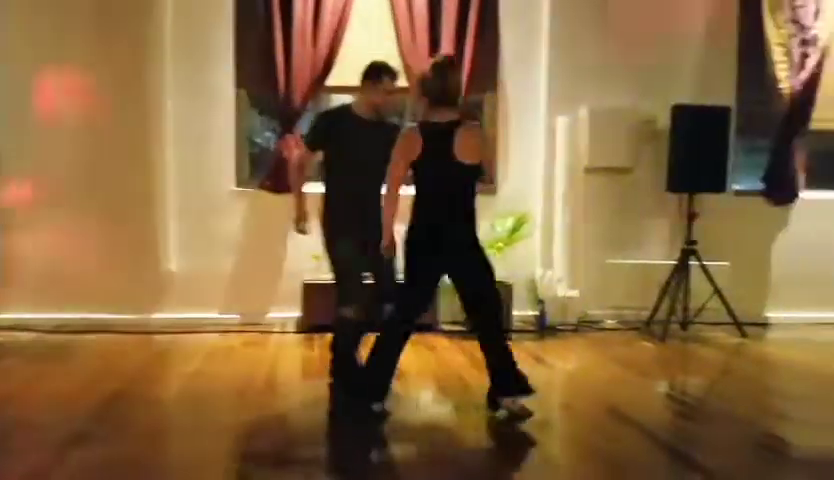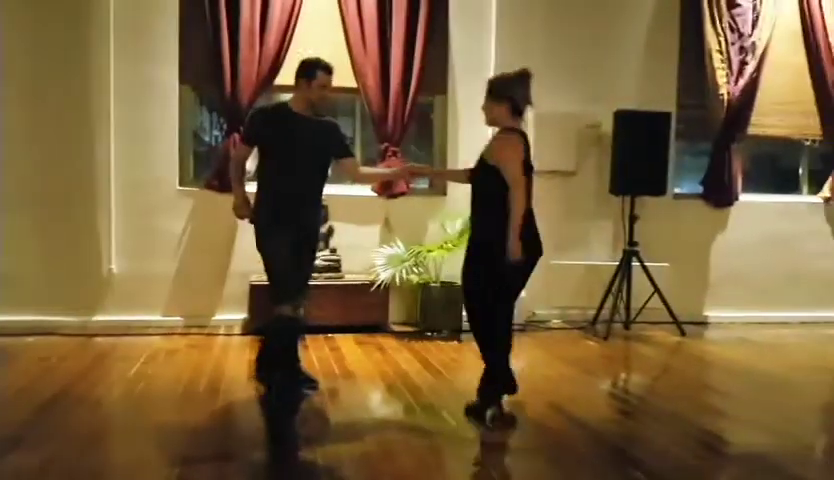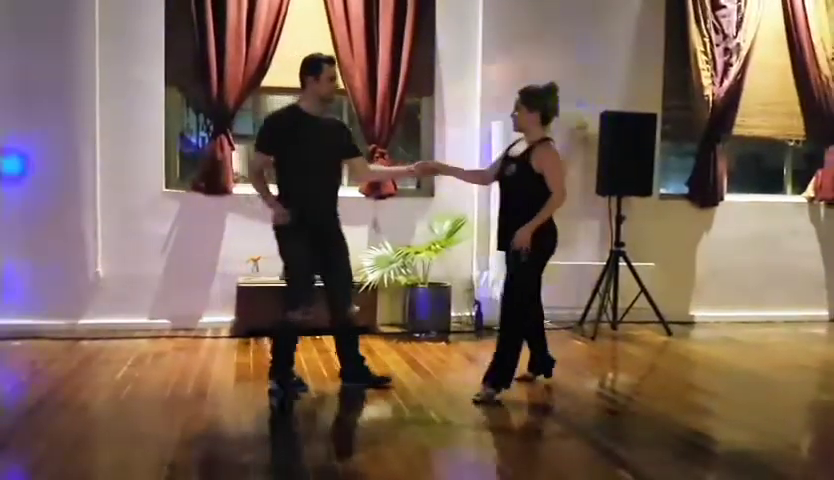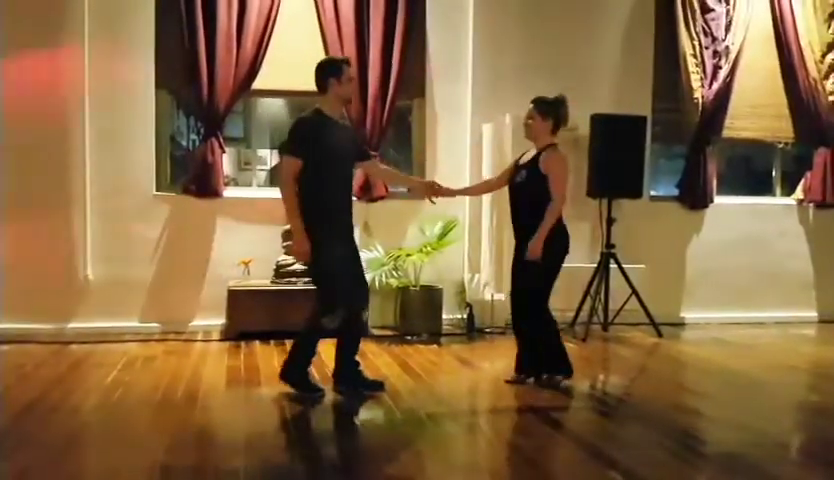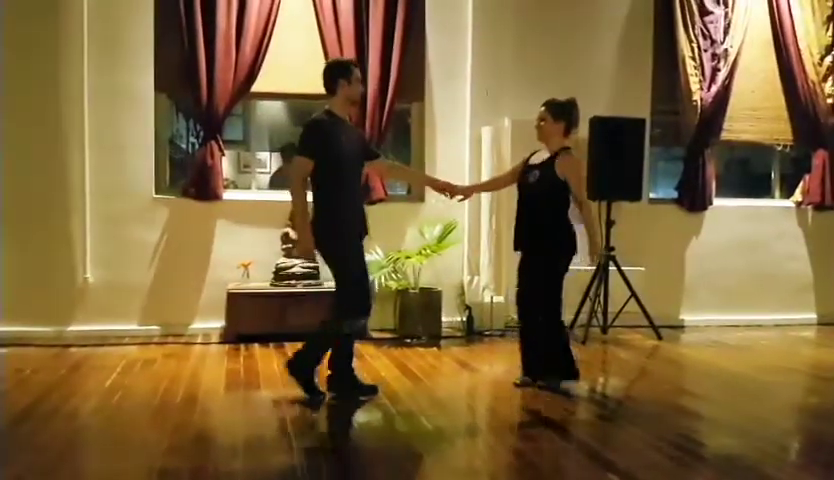
dt=0.5s
person 1, frame 1
left shoulder: (390, 131)
right shoulder: (330, 121)
right elbow: (301, 163)
right wrist: (300, 205)
left hip: (373, 222)
right hip: (340, 223)
left knee: (386, 291)
right knee: (351, 296)
left ankle: (347, 356)
right ankle: (343, 368)
person 1, frame 2
left shoulder: (328, 130)
right shoulder: (266, 118)
left elbow: (356, 172)
right elbow: (238, 159)
left wrist: (393, 174)
right wrist: (239, 195)
left hip: (307, 224)
right hip: (272, 222)
left knee: (292, 296)
right knee: (286, 297)
left ankle: (267, 363)
right ankle: (287, 369)
person 1, frame 3
left shoulder: (337, 129)
right shoulder: (279, 122)
left elbow: (364, 171)
right elbow: (256, 170)
left wrist: (406, 170)
right wrist: (273, 203)
left hip: (328, 226)
right hip: (295, 226)
left knee: (342, 299)
right knee: (299, 300)
left ankle: (353, 369)
right ankle: (281, 371)
person 1, frame 4
left shoulder: (347, 133)
right shoulder: (307, 126)
left elbow: (376, 170)
right elbow: (287, 180)
left wrist: (418, 184)
right wrist: (299, 233)
left hip: (341, 233)
right hip: (319, 234)
left knee: (356, 300)
right knee: (333, 305)
left ankle: (347, 372)
right ankle: (295, 370)
person 1, frame 5
left shoulder: (353, 134)
right shoulder: (319, 127)
left elbow: (388, 168)
right elbow: (297, 180)
left wrist: (433, 182)
right wrist: (304, 233)
left hip: (349, 232)
right hip: (332, 232)
left knee: (355, 304)
right knee: (356, 305)
left ankle: (341, 374)
right ankle: (304, 363)
person 2, frame 1
left shoulder: (410, 136)
right shoulder: (472, 134)
left elbow: (392, 190)
left wrist: (388, 234)
left hip: (422, 240)
right hip: (459, 240)
left knee: (406, 314)
right knee: (487, 315)
left ankle: (374, 392)
right ankle: (504, 395)
person 2, frame 2
left shoulder: (504, 141)
right shoulder: (512, 141)
left elbow: (518, 189)
right elbow: (478, 176)
left wrist: (513, 238)
right wrist: (430, 172)
left hip: (499, 243)
right hip: (492, 241)
left knee: (482, 310)
right knee: (497, 313)
left ankle: (492, 394)
right ankle: (494, 389)
person 2, frame 3
left shoulder: (545, 151)
right shoulder: (515, 148)
left elbow: (558, 195)
right elbow: (486, 177)
left wrist: (529, 228)
right wrist: (444, 169)
left hip: (534, 239)
right hip: (517, 238)
left knee: (514, 303)
right knee: (526, 301)
left ankle: (497, 379)
right ankle: (540, 363)
person 2, frame 4
left shoulder: (552, 157)
right shoulder: (525, 157)
left elbow: (557, 201)
right elbow: (494, 184)
left wrist: (539, 238)
right wrist: (456, 192)
left hip: (547, 243)
right hip: (526, 243)
left knee: (532, 303)
right knee: (522, 304)
left ankle: (557, 368)
right ankle: (529, 365)
person 2, frame 5
left shoulder: (566, 160)
right shoulder: (534, 158)
left elbow: (582, 202)
right elbow: (504, 180)
left wrist: (593, 240)
right wrist: (473, 189)
left hip: (555, 245)
right hip: (533, 244)
left knee: (544, 306)
right knee: (528, 305)
left ankle: (561, 369)
right ankle: (539, 369)
